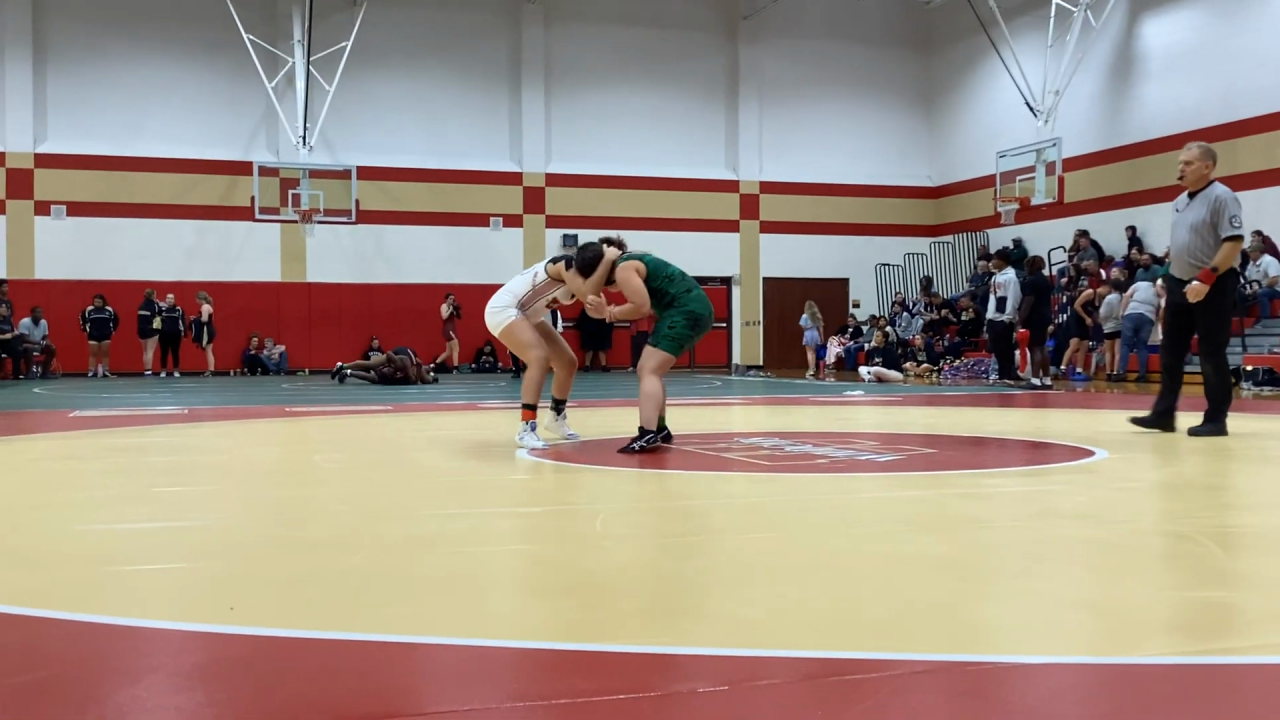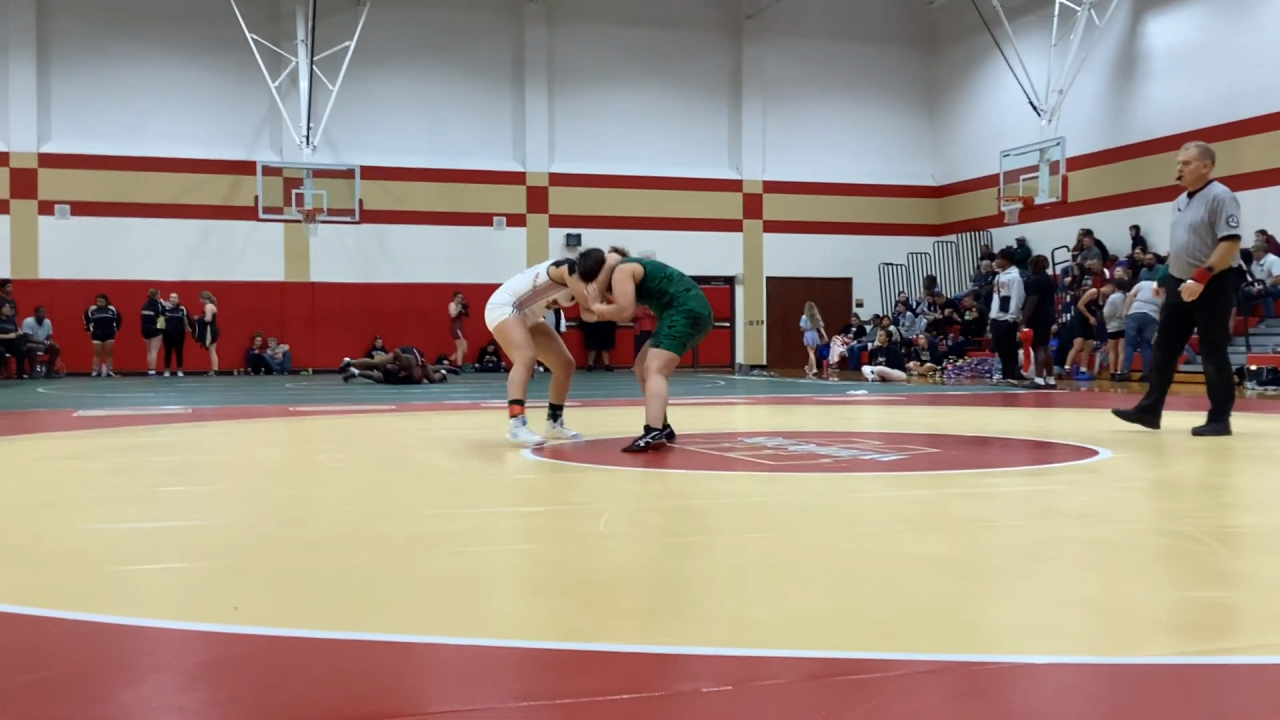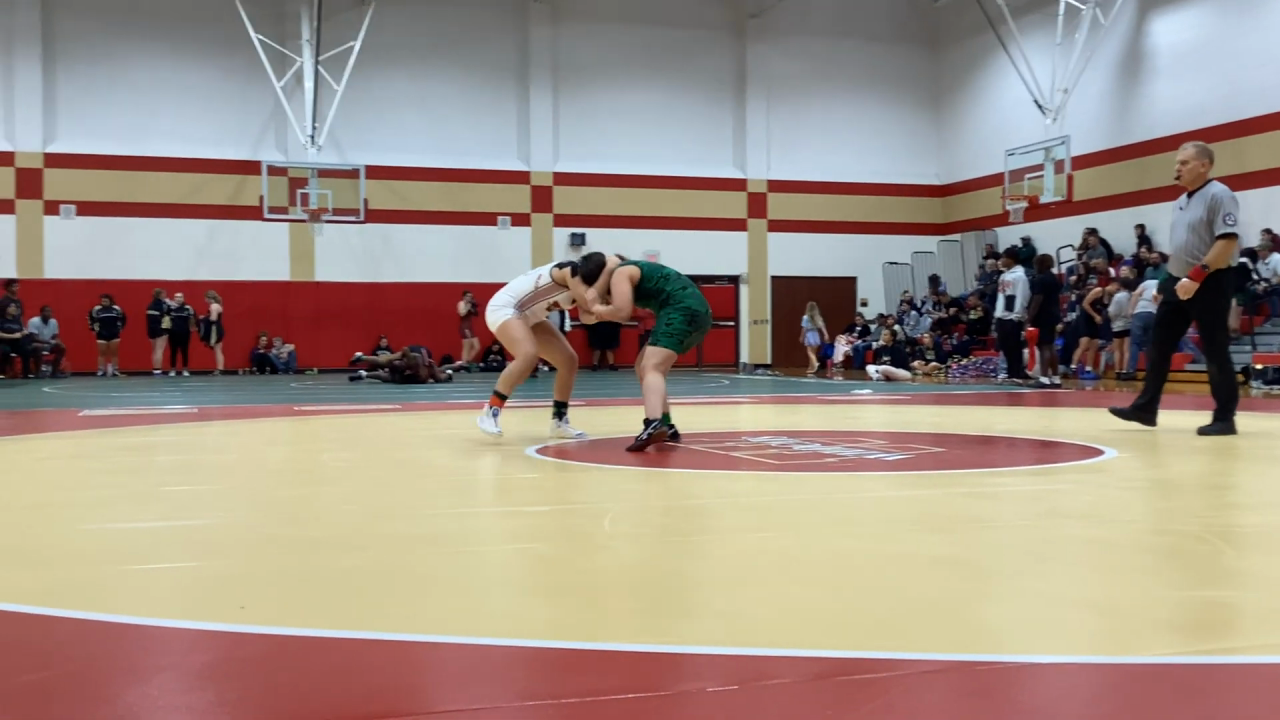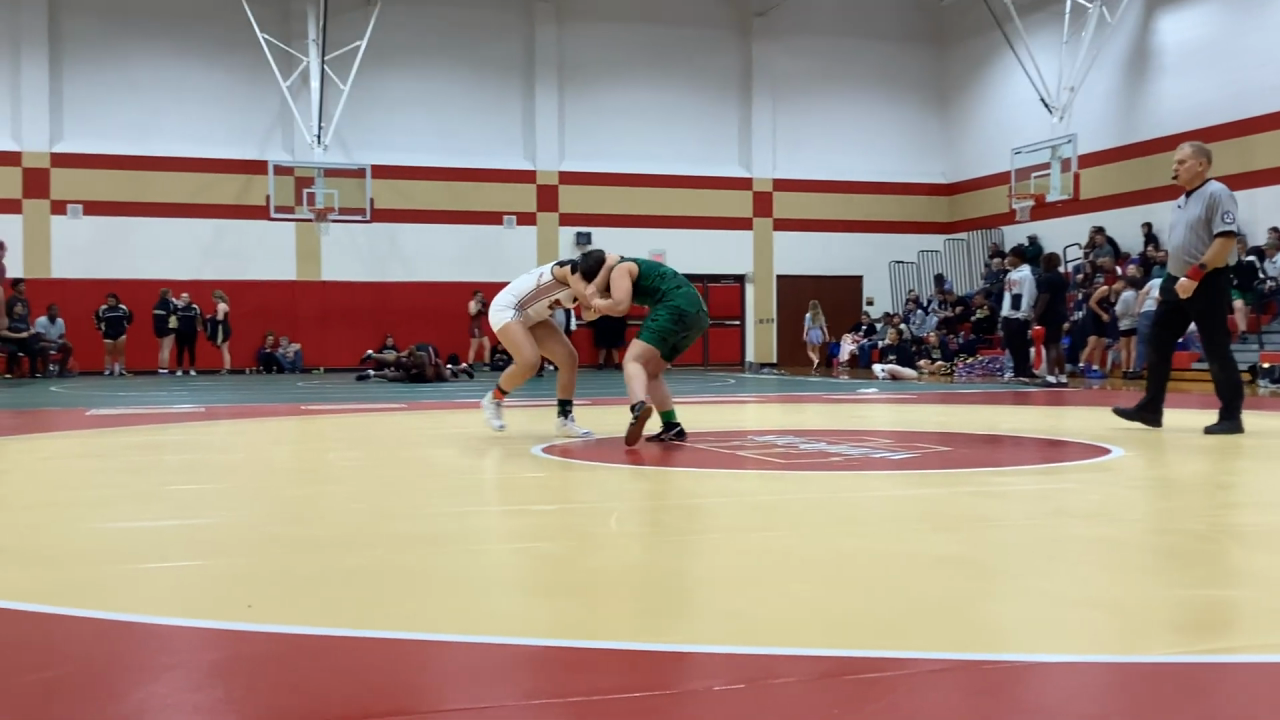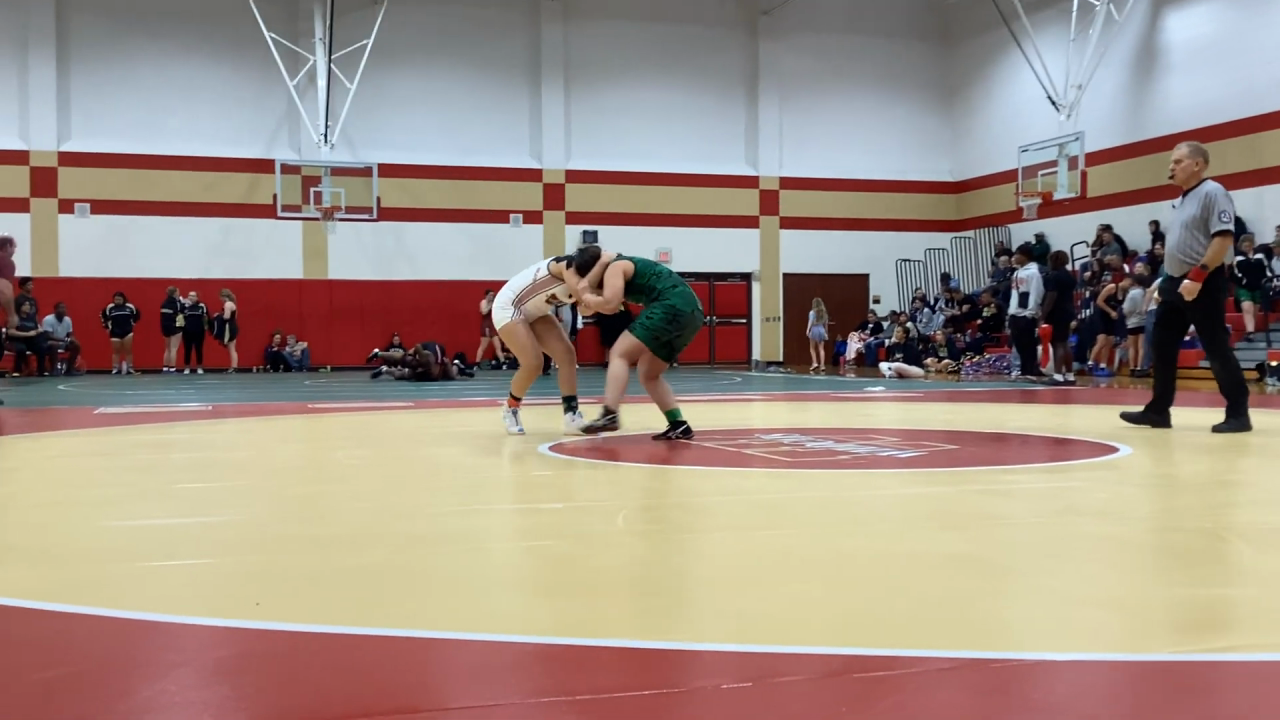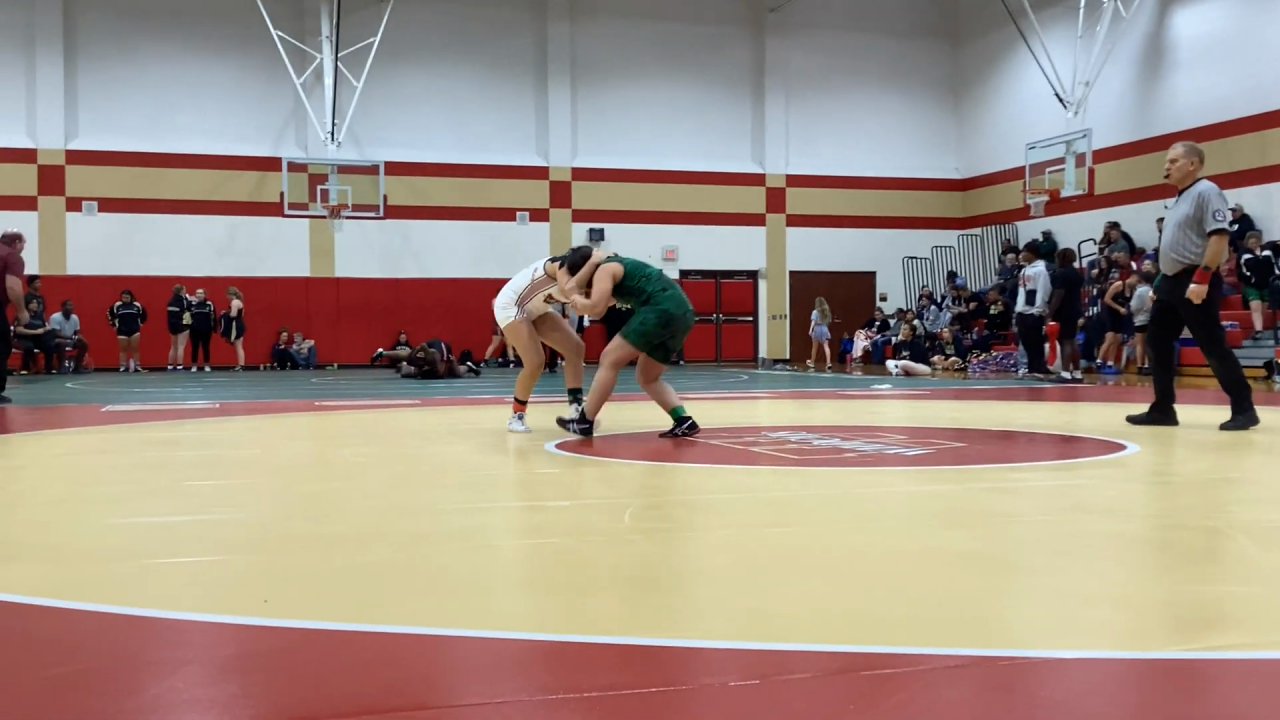
dt=0.1s
person 1, frame 1
left shoulder: (1222, 197)
right shoulder: (1181, 202)
left elbow: (1233, 243)
left wrist: (1206, 280)
right wrist: (1168, 282)
left hip: (1212, 287)
right hip: (1179, 284)
left knee: (1212, 355)
right knee: (1171, 352)
left ankle: (1216, 419)
right ankle: (1163, 413)
person 1, frame 2
left shoulder: (1220, 197)
right shoulder: (1181, 201)
left elbow: (1230, 243)
left wrist: (1201, 279)
right wrist: (1168, 282)
left hip: (1211, 286)
right hip: (1179, 284)
left knee: (1213, 353)
right knee: (1164, 348)
left ankle: (1219, 419)
right ankle: (1150, 409)
person 1, frame 3
left shoulder: (1219, 195)
right shoulder: (1182, 201)
left elbow: (1228, 242)
left wrist: (1197, 277)
right wrist: (1174, 279)
left hip: (1209, 284)
right hip: (1177, 283)
left knee: (1215, 353)
right knee: (1159, 346)
left ankle: (1225, 418)
right ankle: (1146, 407)
person 1, frame 4
left shoulder: (1216, 194)
right shoulder: (1182, 200)
left elbow: (1225, 239)
left wrist: (1195, 275)
right wrist: (1182, 278)
left hip: (1207, 283)
right hip: (1177, 282)
left knee: (1216, 350)
right knee: (1159, 345)
left ankle: (1231, 416)
right ankle: (1150, 408)
person 1, frame 5
left shoulder: (1213, 193)
right shoulder: (1181, 201)
left elbow: (1223, 239)
left wrist: (1197, 277)
right wrist: (1174, 281)
left hip: (1204, 283)
right hip: (1175, 282)
left knee: (1217, 349)
right knee: (1162, 346)
left ankle: (1238, 414)
right ankle: (1158, 410)
person 1, frame 6
left shoulder: (1205, 193)
right shoulder: (1180, 198)
left elbow: (1218, 238)
left wrist: (1202, 279)
right wrist: (1160, 286)
left hip: (1194, 282)
right hip: (1170, 281)
left knee: (1212, 344)
right knee: (1157, 344)
left ankle: (1244, 409)
right ankle: (1162, 408)
person 2, frame 1
left shoulder: (624, 268)
right shoulder: (631, 258)
left elbow: (642, 306)
left wrist: (608, 312)
left hip: (686, 311)
right hip: (695, 308)
left knee: (649, 371)
right knee: (649, 369)
left ankle: (647, 435)
right ankle: (659, 428)
person 2, frame 2
left shoulder: (621, 271)
right shoulder: (631, 266)
left elbow: (624, 312)
left wrist: (598, 308)
left hip: (685, 311)
right hip: (695, 312)
left knee: (654, 371)
right knee: (643, 368)
left ankle: (653, 434)
right ankle: (661, 429)
person 2, frame 3
left shoulder: (620, 274)
right shoulder: (631, 269)
left elbow: (622, 312)
left wrist: (598, 309)
left hip: (683, 310)
right hip: (695, 312)
left knee: (651, 368)
right knee: (643, 369)
left ankle: (654, 426)
right ankle: (665, 428)
person 2, frame 4
left shoulder: (619, 270)
right shoulder: (630, 266)
left elbow: (620, 306)
left wrist: (597, 303)
left hip: (677, 308)
right hip: (696, 313)
left knee: (632, 361)
right knee: (649, 371)
left ankle: (639, 408)
right ankle: (672, 427)
person 2, frame 5
left shoulder: (614, 268)
right shoulder: (625, 265)
left elbow: (609, 304)
left wrist: (587, 298)
left hip: (671, 307)
right hip: (692, 312)
left knee: (619, 355)
right knee: (649, 373)
left ankle: (610, 414)
right ankle: (678, 425)
person 2, frame 6
left shoulder: (605, 269)
right shoulder: (620, 265)
left elbow: (596, 308)
left wrist: (576, 299)
left hip: (661, 310)
right hip: (682, 313)
left knee: (610, 362)
right knee: (649, 377)
left ankle: (585, 421)
right ankle: (684, 421)
person 3, frame 1
left shoulder: (580, 277)
right shoulder: (568, 264)
right elbow: (588, 293)
right wrist: (608, 259)
left hip: (526, 315)
right hip: (503, 309)
left knee: (568, 362)
right knee: (540, 358)
left ankle: (557, 419)
right ankle: (527, 429)
person 3, frame 2
left shoulder: (581, 282)
right shoulder: (569, 269)
left elbow: (589, 314)
right elbow: (589, 299)
right wrist: (609, 264)
left hip: (527, 315)
right hip: (503, 307)
left knee: (565, 363)
right knee: (525, 357)
left ankle: (554, 423)
right ankle: (517, 425)
person 3, frame 3
left shoulder: (580, 283)
right shoulder: (572, 271)
left elbow: (588, 316)
right wrist: (609, 269)
left hip: (528, 316)
right hip: (503, 308)
left knee: (569, 360)
right knee: (529, 355)
left ankle: (559, 421)
right ankle: (491, 413)
person 3, frame 4
left shoulder: (581, 284)
right shoulder: (573, 269)
left hip: (532, 316)
right hip: (506, 309)
left knee: (569, 358)
right knee: (530, 361)
left ankle: (565, 420)
right ankle: (494, 399)
person 3, frame 5
left shoulder: (582, 278)
right shoulder: (568, 264)
left hip: (534, 312)
right hip: (508, 306)
left knee: (567, 353)
right knee: (534, 363)
left ankle: (572, 416)
right ankle: (511, 408)
person 3, frame 6
right shoulder: (565, 265)
right elbow: (570, 293)
right wrist: (593, 262)
left hip: (536, 309)
right hip: (511, 305)
left knee: (576, 347)
right knee: (535, 362)
left ankle: (576, 408)
right ankle: (516, 415)
